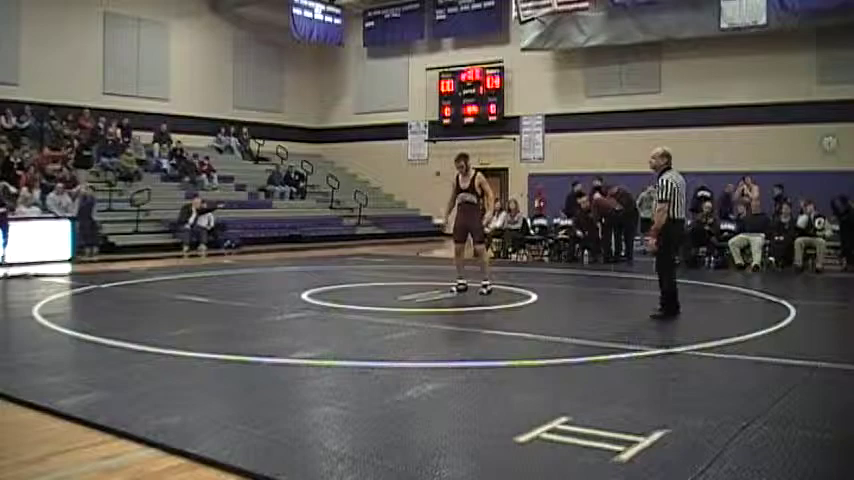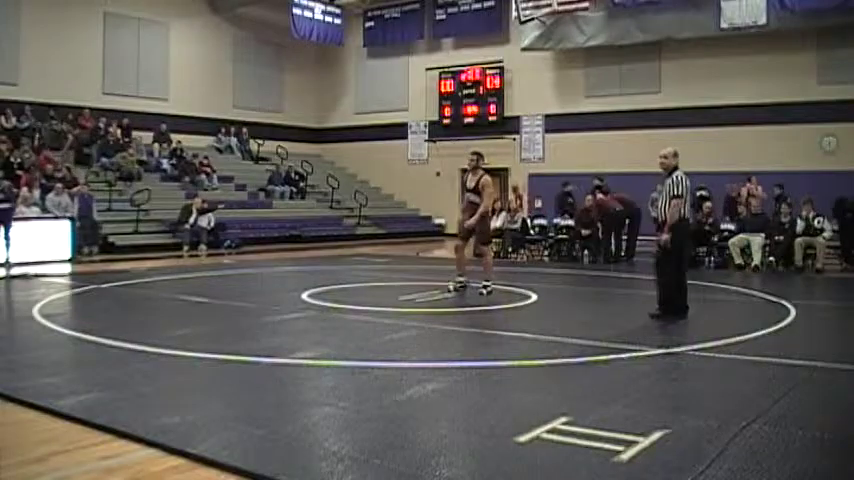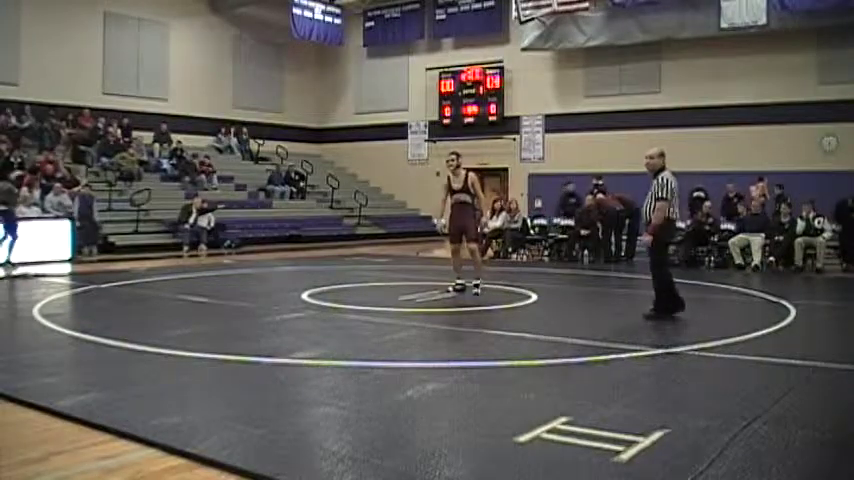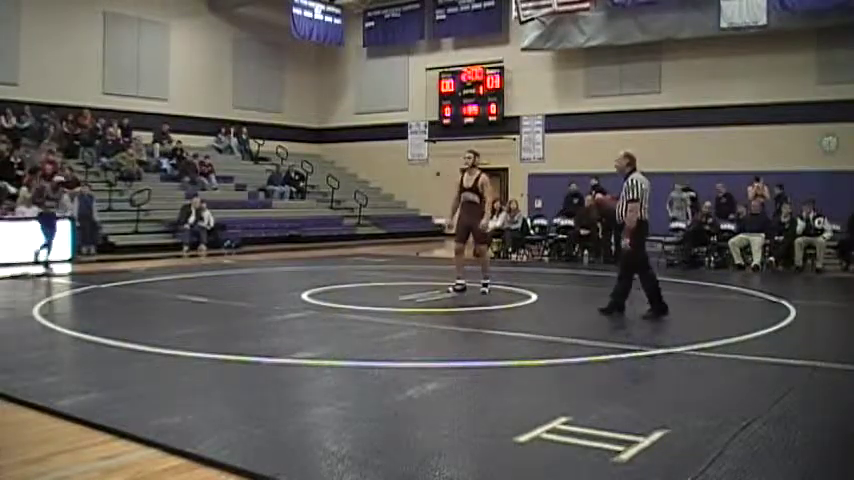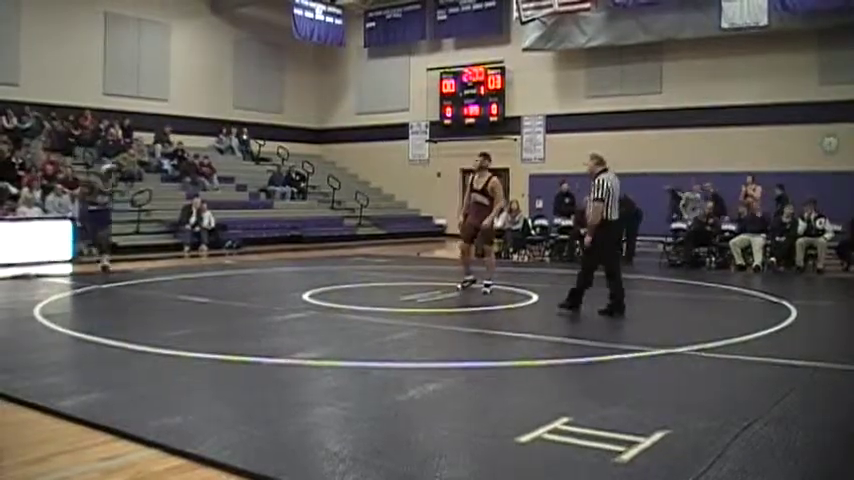
dt=0.7s
person 1, frame 1
left shoulder: (665, 180)
right shoulder: (676, 176)
left elbow: (662, 210)
left wrist: (654, 235)
left hip: (669, 228)
right hip: (677, 225)
left knee: (665, 268)
right knee: (665, 267)
left ankle: (669, 308)
right ankle: (671, 304)
person 1, frame 2
left shoulder: (676, 177)
right shoulder: (671, 178)
left elbow: (676, 207)
left wrist: (666, 231)
left hip: (674, 229)
right hip: (678, 230)
left knee: (664, 267)
right knee: (678, 270)
left ankle: (667, 308)
right ankle: (679, 308)
person 1, frame 3
left shoulder: (663, 179)
right shoulder: (660, 178)
left elbow: (661, 209)
left wrist: (649, 232)
left hip: (659, 229)
right hip: (659, 228)
left knee: (659, 269)
right knee: (661, 268)
left ankle: (662, 308)
right ankle: (674, 302)
person 1, frame 4
left shoulder: (633, 180)
right shoulder: (636, 179)
left elbow: (633, 211)
left wrist: (627, 236)
left hip: (633, 230)
right hip: (634, 229)
left knee: (642, 269)
right knee: (625, 268)
left ankle: (658, 306)
right ankle: (616, 304)
person 1, frame 5
left shoulder: (600, 180)
right shoulder: (612, 177)
left elbow: (597, 209)
left wrist: (589, 233)
left hip: (601, 229)
right hip: (612, 227)
left knee: (587, 267)
right knee: (612, 268)
left ankle: (573, 301)
right ankle: (617, 305)
person 2, frame 1
left shoulder: (478, 177)
right shoulder: (456, 178)
left elbow: (490, 195)
right elbow: (452, 199)
left wrist: (490, 211)
right wrist: (446, 216)
left hip: (475, 216)
right hip: (460, 216)
left knee: (480, 249)
right knee: (458, 249)
left ankle: (486, 282)
right ankle: (461, 282)
person 2, frame 2
left shoulder: (485, 179)
right shoulder: (467, 176)
left elbow: (487, 202)
left wrist: (474, 218)
right wrist: (463, 214)
left hip: (480, 218)
right hip: (467, 216)
left knee: (484, 250)
right knee: (458, 246)
left ankle: (488, 284)
right ankle: (461, 279)
person 2, frame 3
left shoulder: (470, 176)
right shoulder: (447, 180)
left elbow: (480, 196)
right elbow: (444, 200)
left wrist: (485, 215)
right wrist: (440, 219)
left hip: (469, 214)
right hip: (454, 216)
left knee: (473, 248)
right knee: (454, 249)
left ankle: (477, 281)
right ankle: (459, 282)
person 2, frame 4
left shoulder: (483, 178)
right shoulder: (462, 177)
left elbow: (489, 199)
right elbow: (457, 199)
left wrist: (485, 218)
right wrist: (451, 217)
left hip: (478, 217)
right hip: (463, 216)
left knee: (482, 250)
right knee: (458, 249)
left ankle: (485, 282)
right ankle: (460, 282)
person 2, frame 5
left shoulder: (493, 181)
right shoulder: (472, 177)
left elbow: (501, 202)
left wrist: (490, 218)
right wrist: (462, 214)
left hip: (485, 218)
right hip: (471, 216)
left knee: (488, 250)
right knee: (464, 248)
left ankle: (488, 282)
right ankle: (469, 277)
